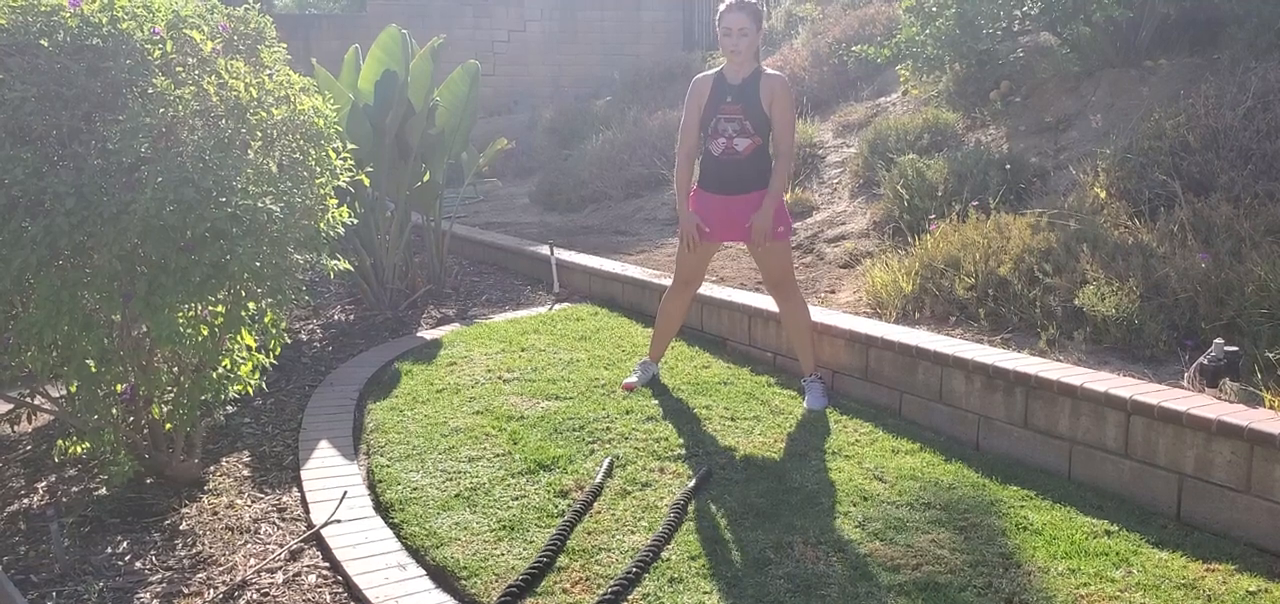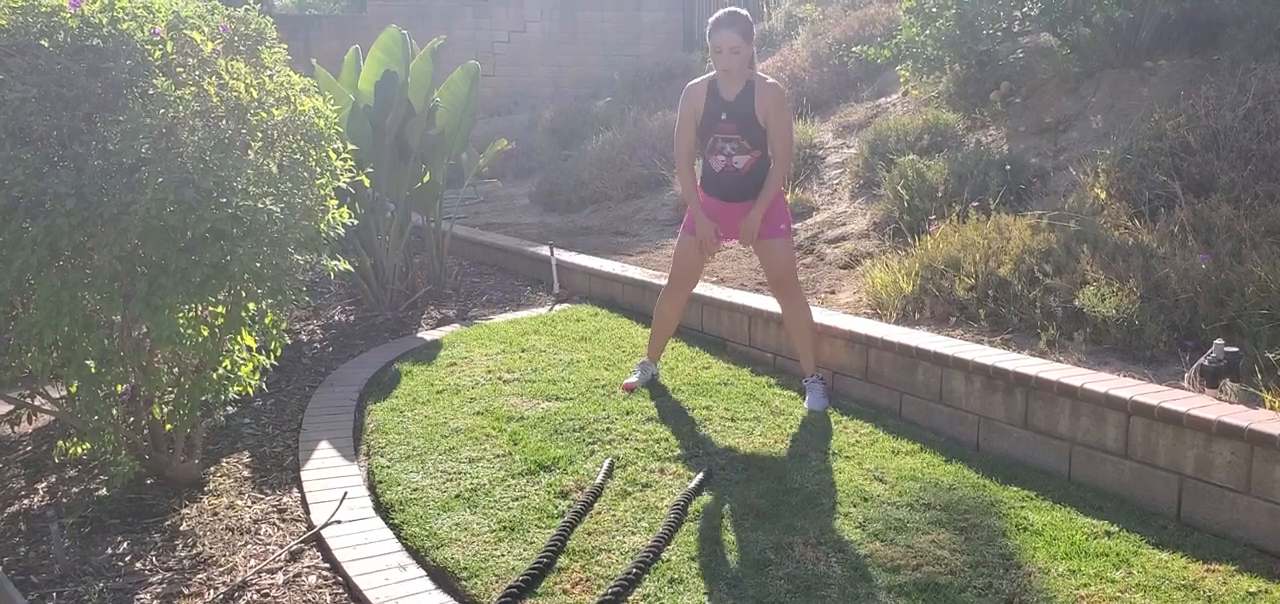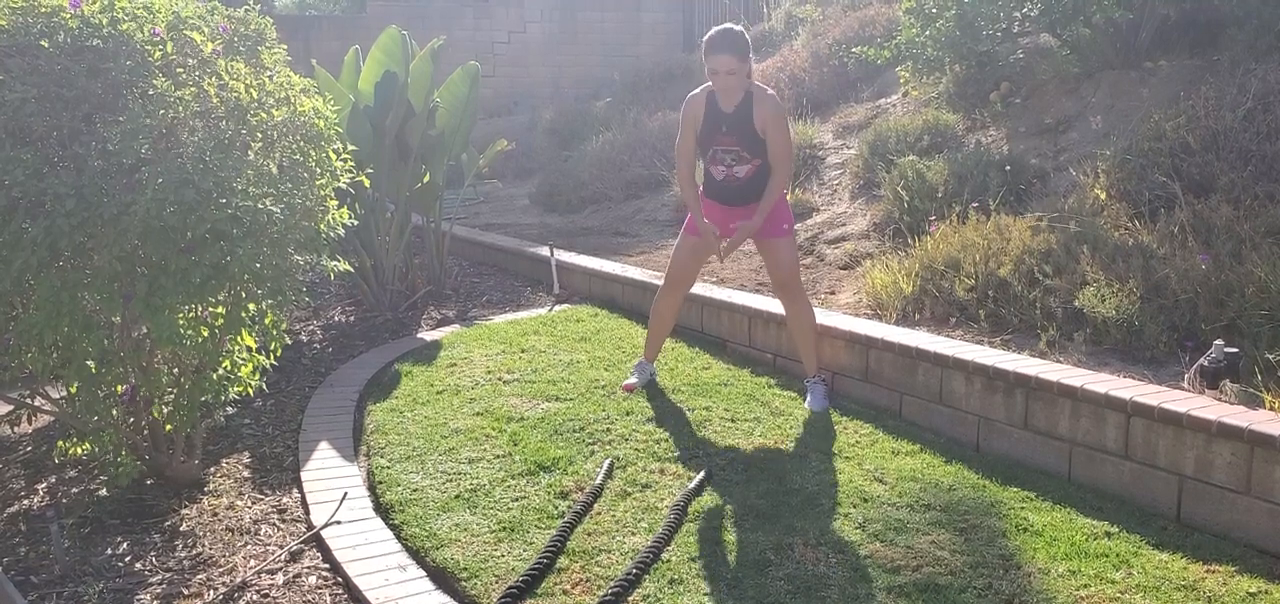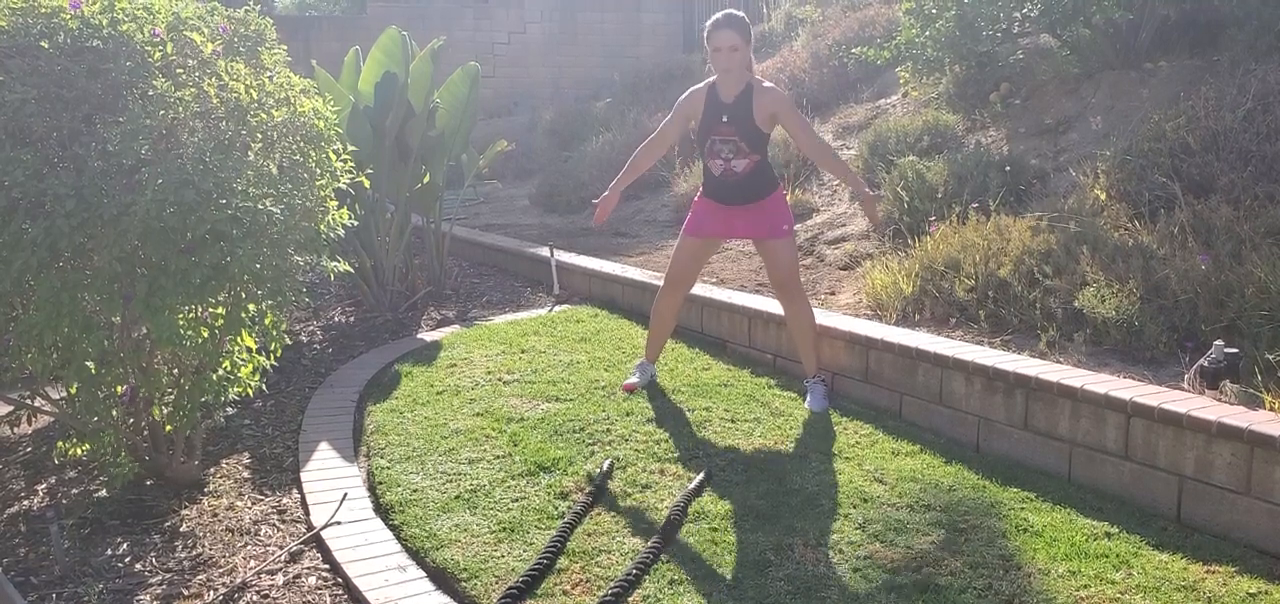
dt=0.4s
person 1, frame 1
left shoulder: (774, 85)
right shoulder: (702, 85)
left elbow: (784, 153)
right elbow: (686, 151)
left wrist: (768, 209)
right wrist: (684, 209)
left hip: (758, 200)
right hip: (708, 200)
left knee: (783, 287)
right knee: (683, 284)
left ankle: (811, 377)
right ankle: (650, 363)
person 1, frame 2
left shoulder: (769, 93)
right shoulder: (695, 93)
left elbow: (781, 160)
right elbow: (684, 159)
left wrist: (757, 213)
right wrist: (698, 215)
left hip: (761, 203)
right hip: (711, 203)
left knee: (786, 287)
right knee: (677, 284)
left ankle: (813, 378)
right ankle: (649, 363)
person 1, frame 3
left shoulder: (767, 104)
right shoulder: (695, 104)
left elbow: (782, 170)
right elbow: (684, 171)
left wrist: (754, 223)
right wrist: (702, 223)
left hip: (763, 206)
right hip: (713, 205)
left knee: (790, 288)
right knee: (673, 284)
left ankle: (814, 379)
right ankle: (646, 364)
person 1, frame 4
left shoulder: (769, 98)
right shoulder: (696, 98)
left elbow: (813, 145)
right elbow: (656, 145)
left wrist: (860, 188)
right wrist: (614, 190)
left hip: (764, 204)
right hip: (712, 205)
left knee: (789, 290)
right knee: (673, 285)
left ankle: (814, 379)
right ankle: (647, 365)
